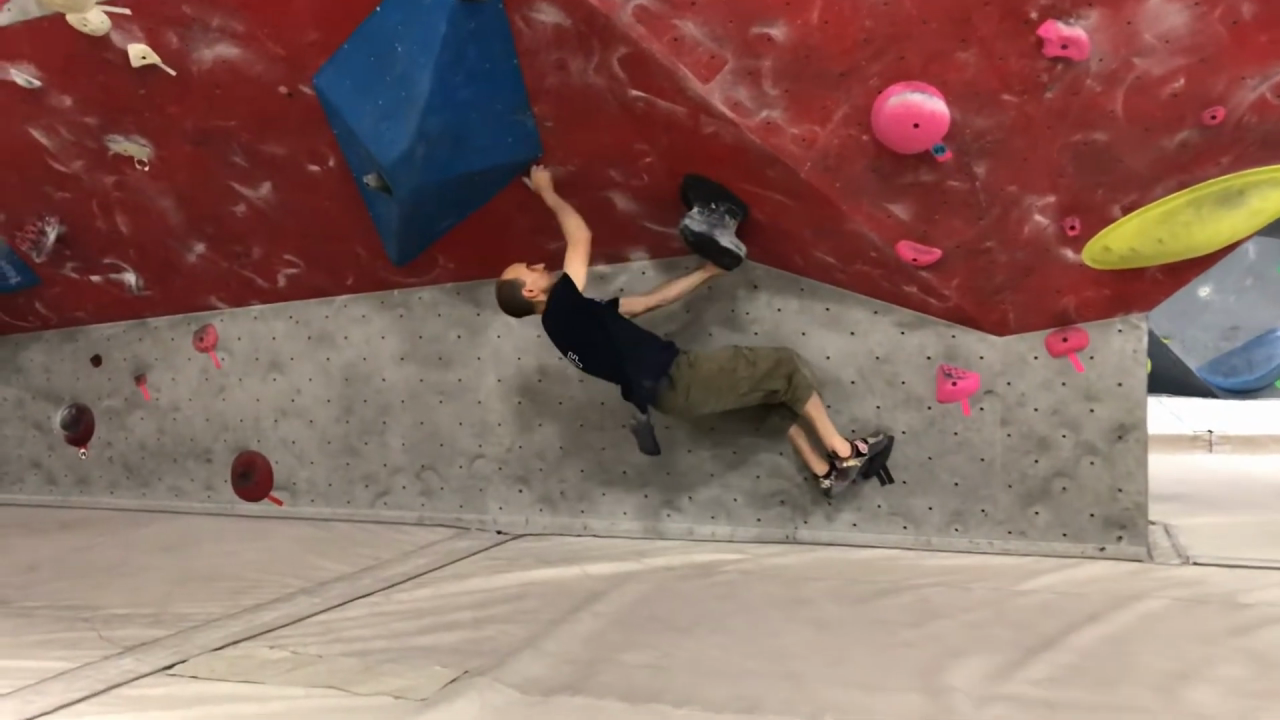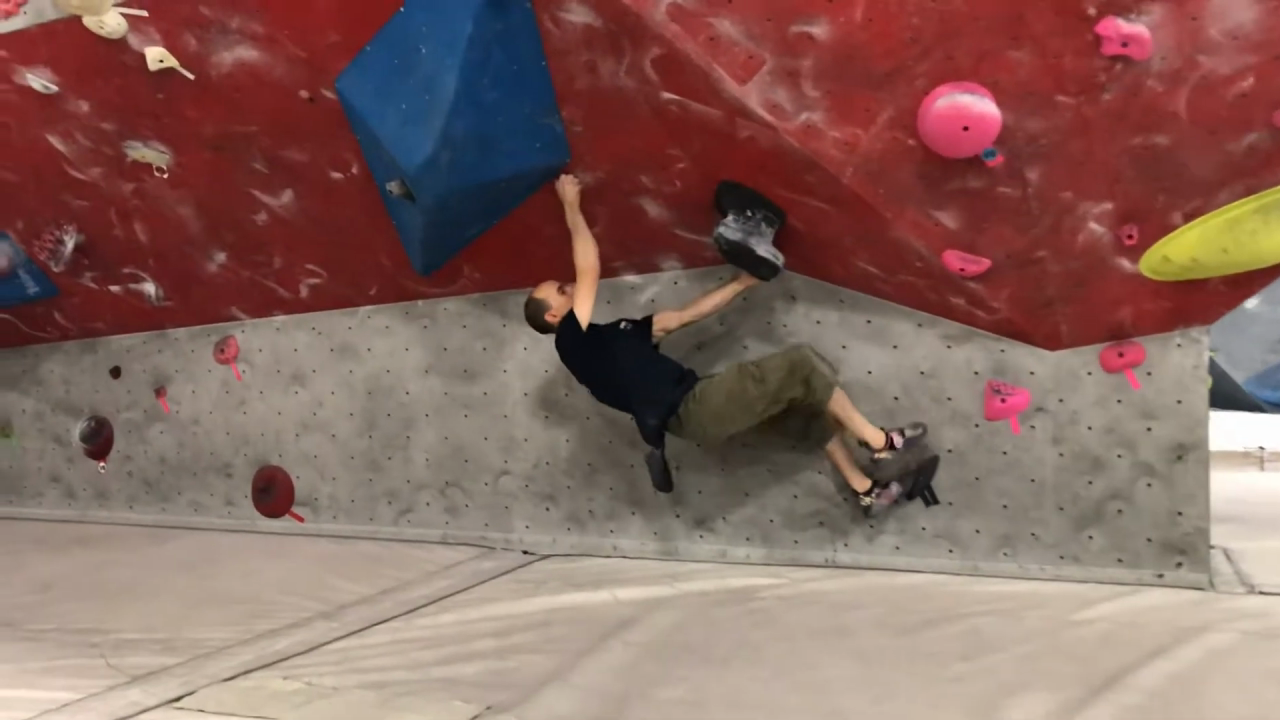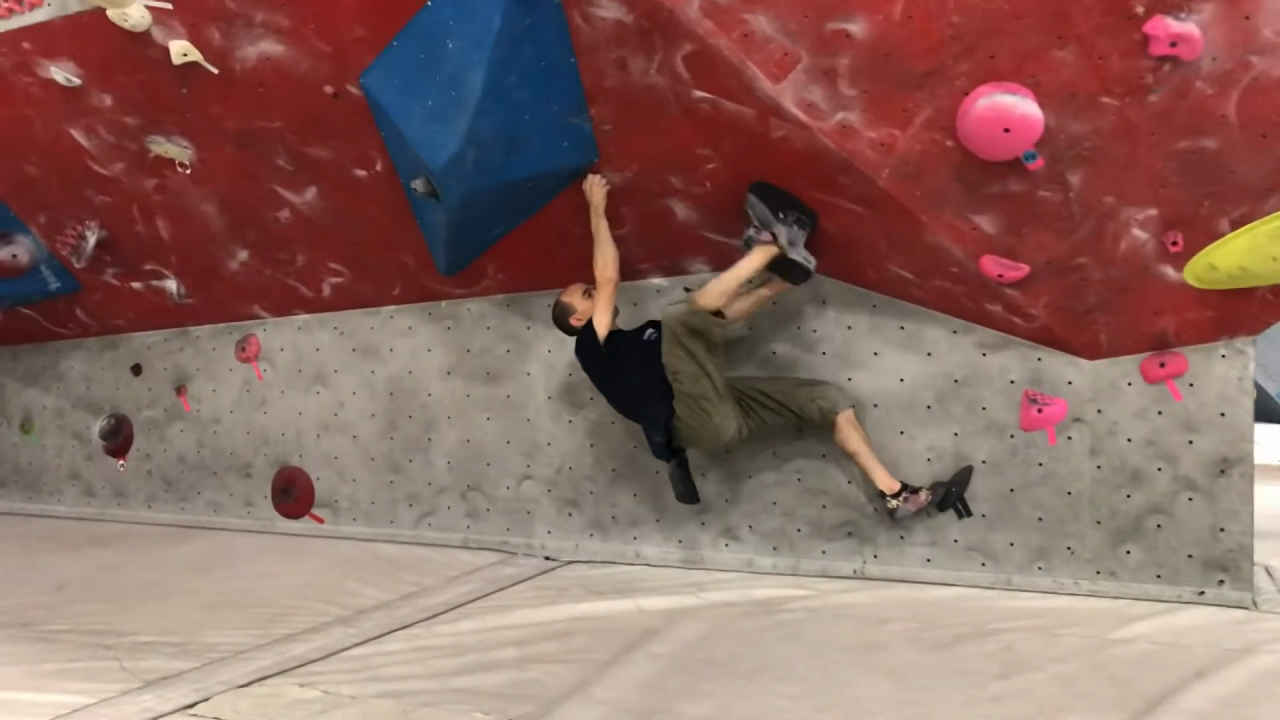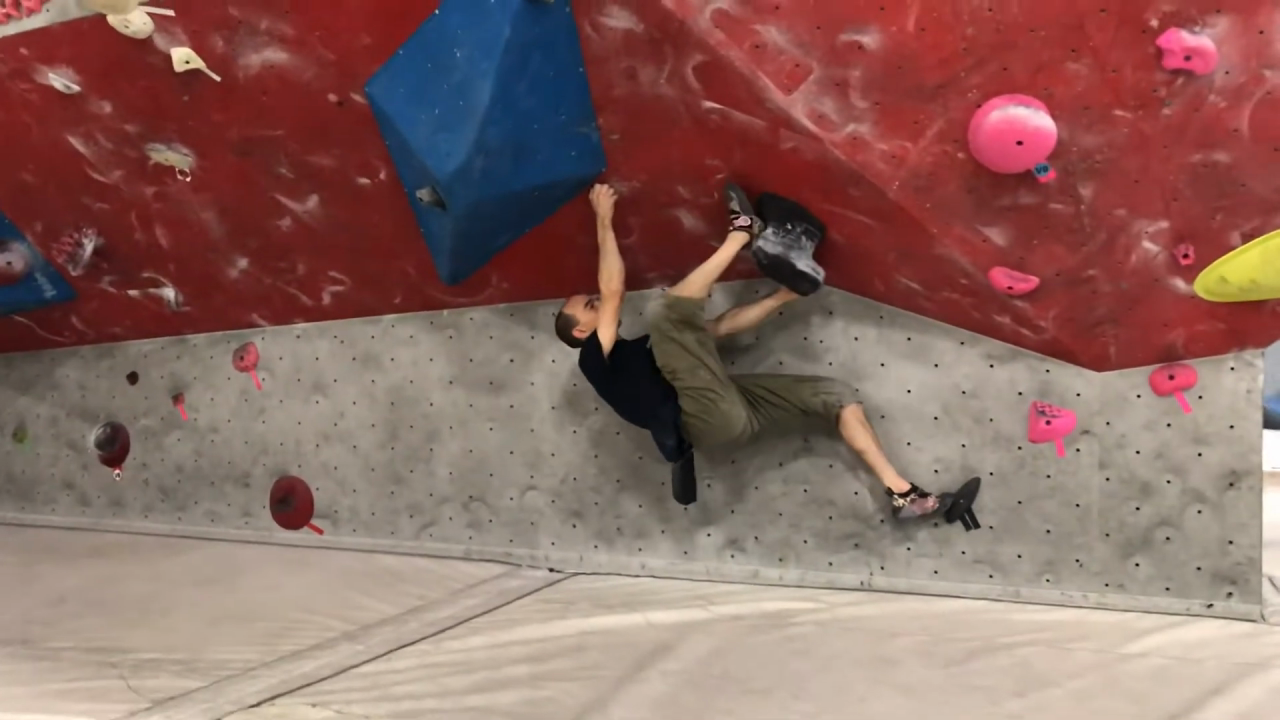
dt=0.4s
person 1, frame 1
left shoulder: (571, 316)
right shoulder: (562, 309)
left elbow: (649, 301)
right elbow: (582, 239)
left wrist: (707, 272)
right wrist: (547, 192)
left hip: (670, 386)
right hip: (677, 381)
left knee: (776, 385)
right knee: (786, 367)
left ankle: (825, 471)
right ankle: (842, 450)
person 1, frame 2
left shoulder: (614, 333)
right shoulder: (573, 341)
left elbow: (681, 317)
right elbow: (590, 269)
left wrist: (742, 283)
right wrist: (571, 205)
left hip: (697, 403)
right hip: (696, 412)
left knee: (805, 395)
right knee: (800, 363)
left ankle: (867, 491)
right ankle: (876, 440)
person 1, frame 3
left shoulder: (646, 335)
right shoulder: (593, 348)
left elbow: (717, 312)
right elbow: (608, 278)
left wrist: (771, 287)
right wrist: (597, 209)
left hip: (723, 412)
right hip: (700, 420)
left knee: (827, 398)
right knee: (684, 318)
left ankle: (894, 493)
right ankle: (767, 247)
person 1, frame 4
left shoulder: (644, 348)
right shoulder: (596, 358)
left elbow: (719, 326)
right elbow: (613, 290)
left wrist: (782, 296)
right wrist: (604, 221)
left hip: (732, 408)
right hip: (710, 415)
left knee: (835, 393)
right knee: (671, 308)
left ankle: (902, 493)
right ankle: (739, 234)
